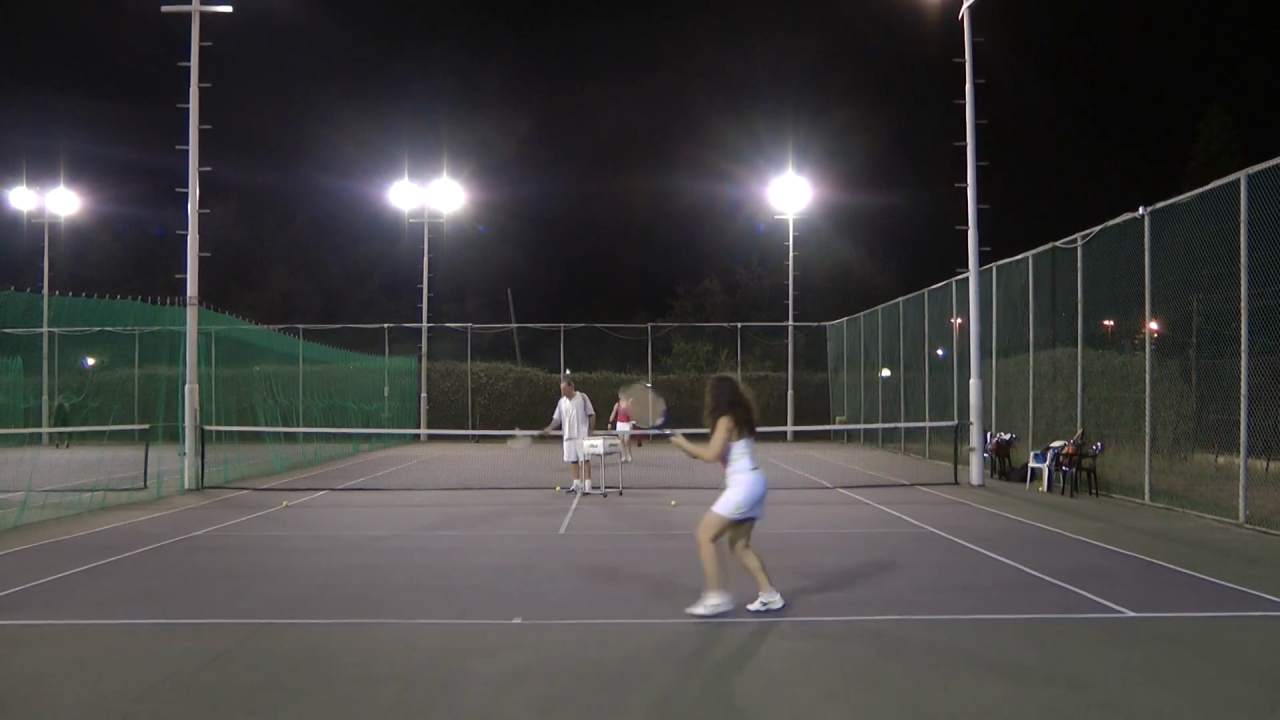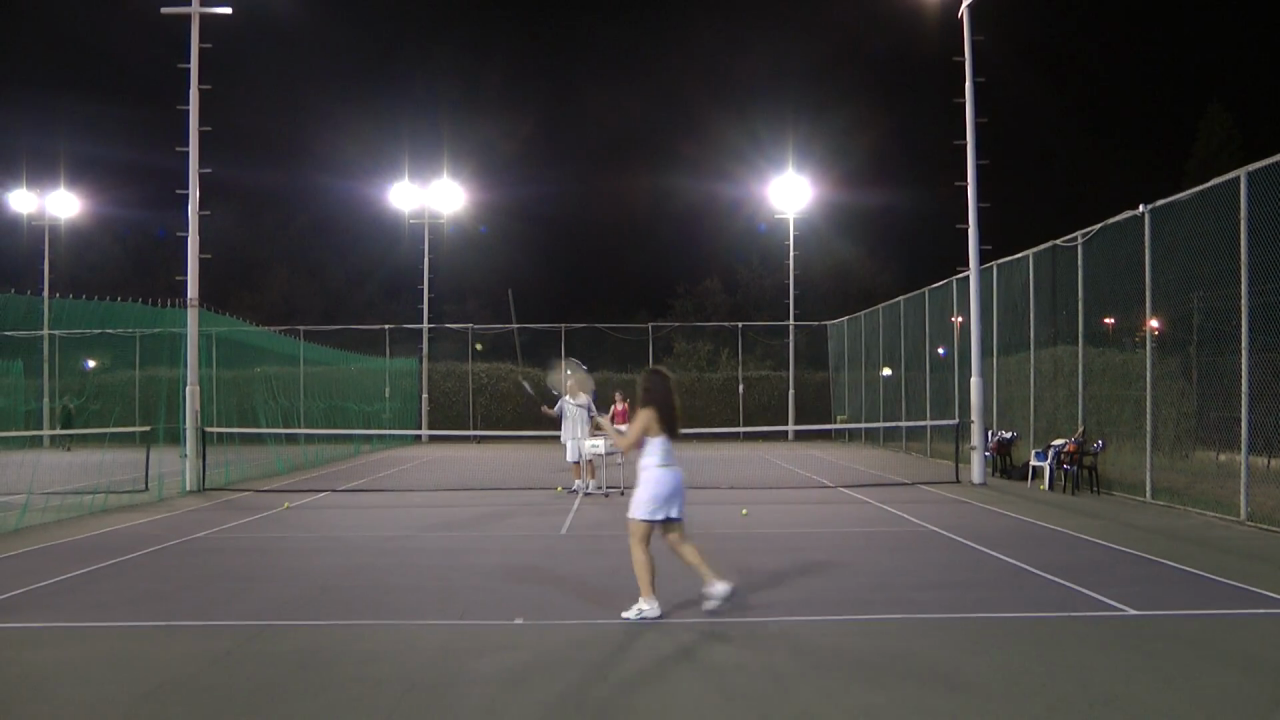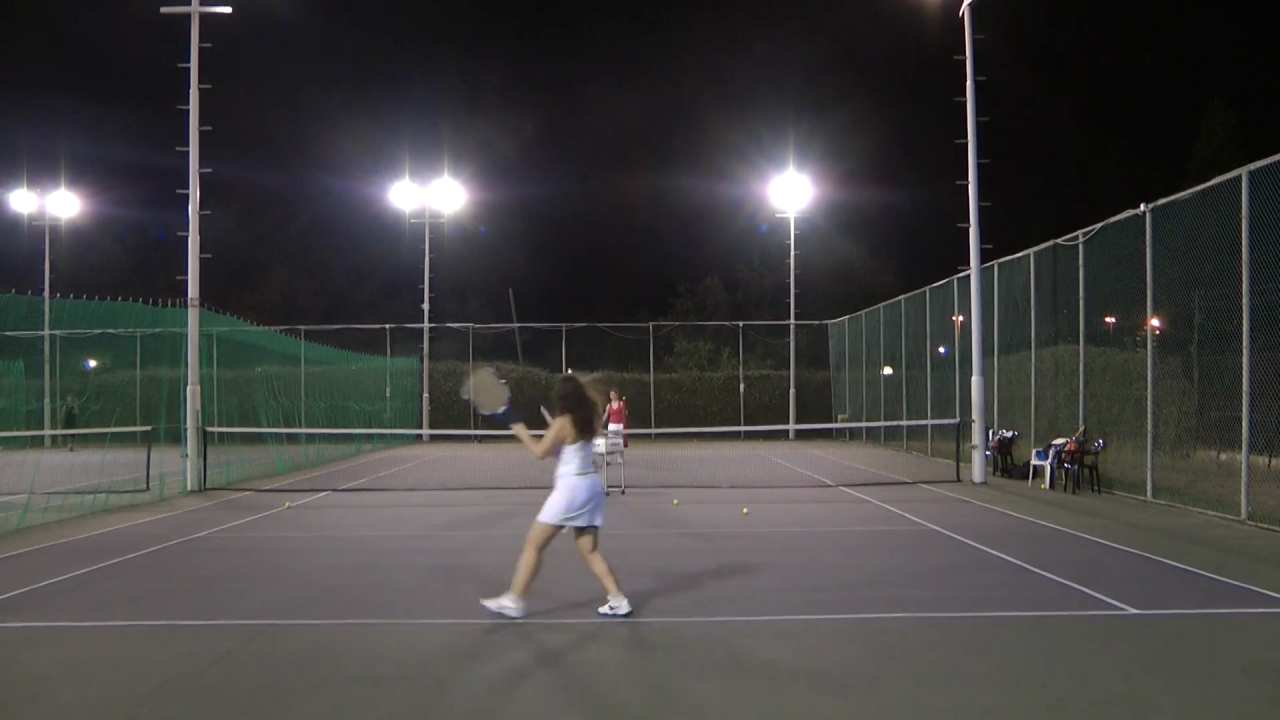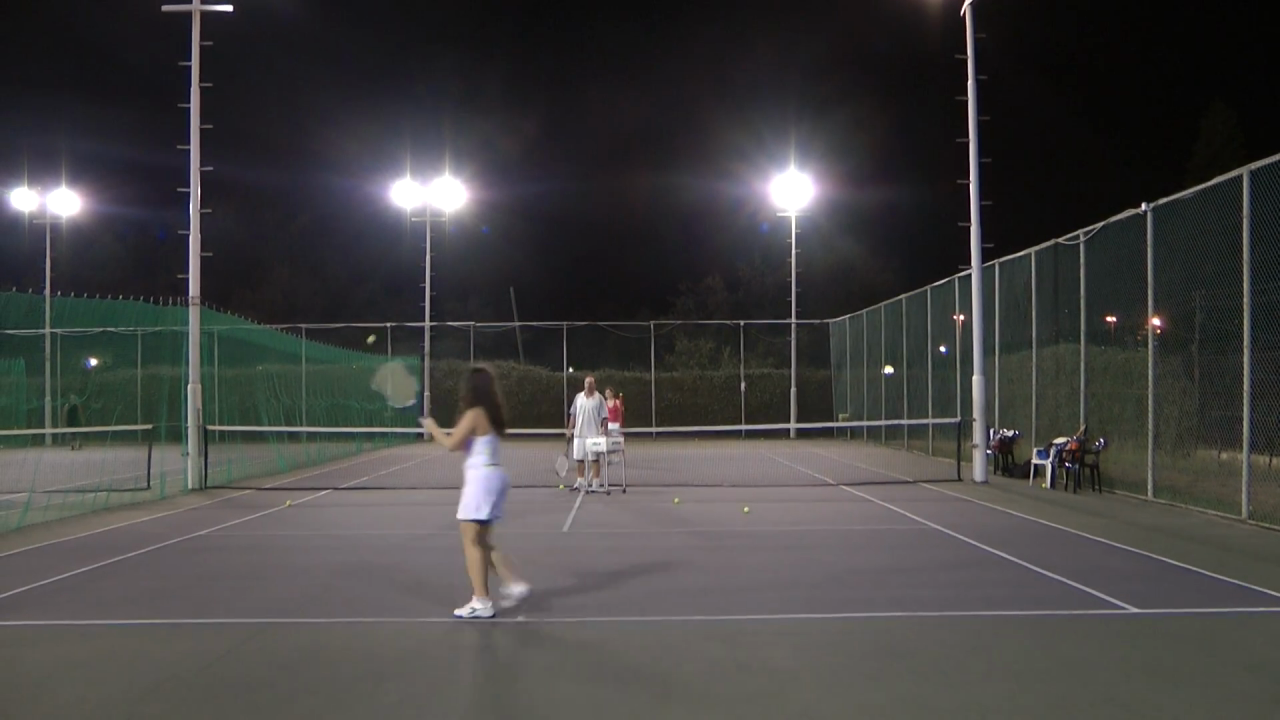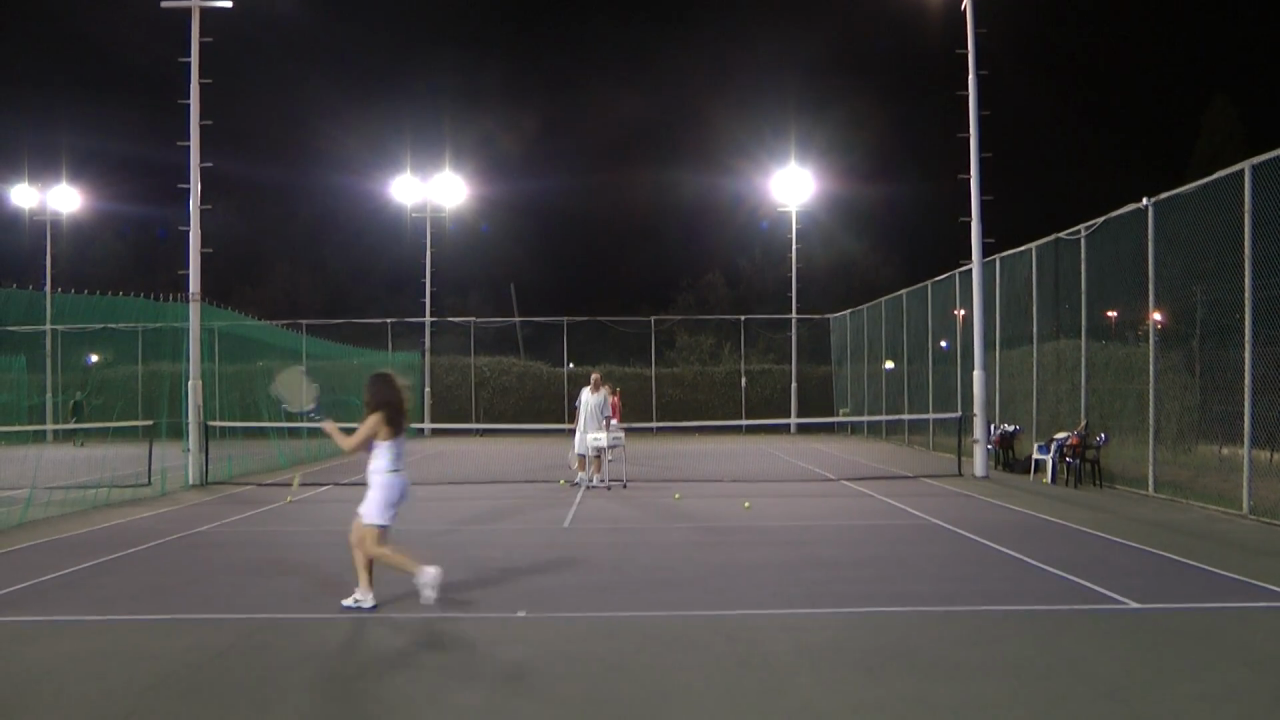
dt=0.3s
person 1, frame 1
left shoulder: (727, 421)
right shoulder: (739, 419)
left elbow: (711, 455)
left wrist: (684, 444)
right wrist: (696, 451)
left hip: (744, 485)
right hip: (748, 484)
left knee: (704, 536)
right knee: (739, 545)
left ankle: (717, 597)
right ankle: (770, 596)
person 1, frame 2
left shoulder: (646, 414)
right shoulder: (669, 415)
left elbow: (625, 445)
left wrist: (607, 427)
left hip: (653, 481)
right hip: (672, 477)
left knee: (637, 542)
right knee: (677, 542)
left ankle: (648, 603)
right ankle: (714, 583)
person 1, frame 3
left shoulder: (563, 422)
right shoulder: (587, 422)
left elbow: (539, 452)
left wrist: (523, 434)
left hip: (570, 488)
right hip: (591, 485)
left knee: (533, 546)
right knee: (589, 551)
left ankle: (513, 601)
right ankle: (618, 601)
person 1, frame 4
left shoulder: (474, 414)
right shoulder: (490, 414)
left elbow: (450, 445)
left wrist: (433, 428)
right wrist: (441, 433)
left hip: (481, 479)
right hip: (492, 478)
left knee: (472, 543)
right knee: (481, 542)
left ankle: (482, 603)
right ankle: (514, 585)
person 1, frame 5
left shoulder: (377, 419)
right shoulder: (392, 419)
left elbow: (348, 446)
right elbow: (366, 444)
left wrist: (333, 430)
right wrist: (344, 434)
left hip: (384, 485)
right hip: (388, 483)
left knee: (372, 547)
right knee: (357, 539)
left ankle: (424, 572)
right ankle: (364, 594)
